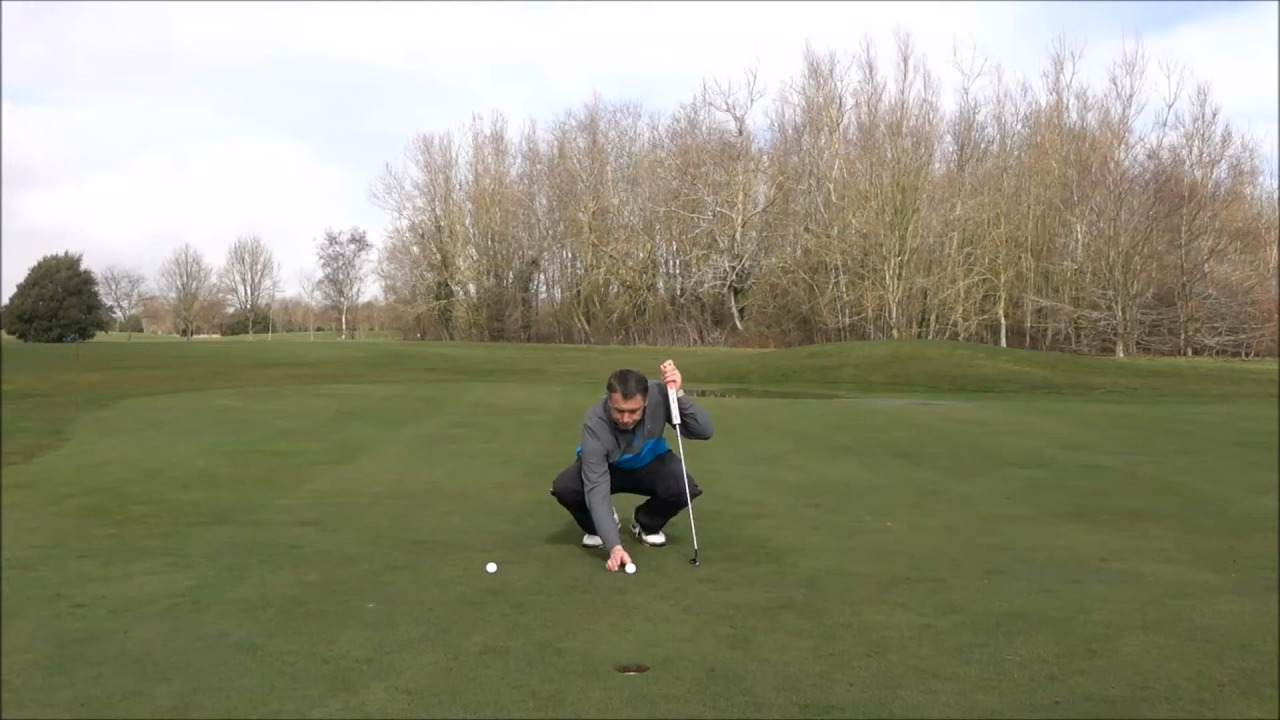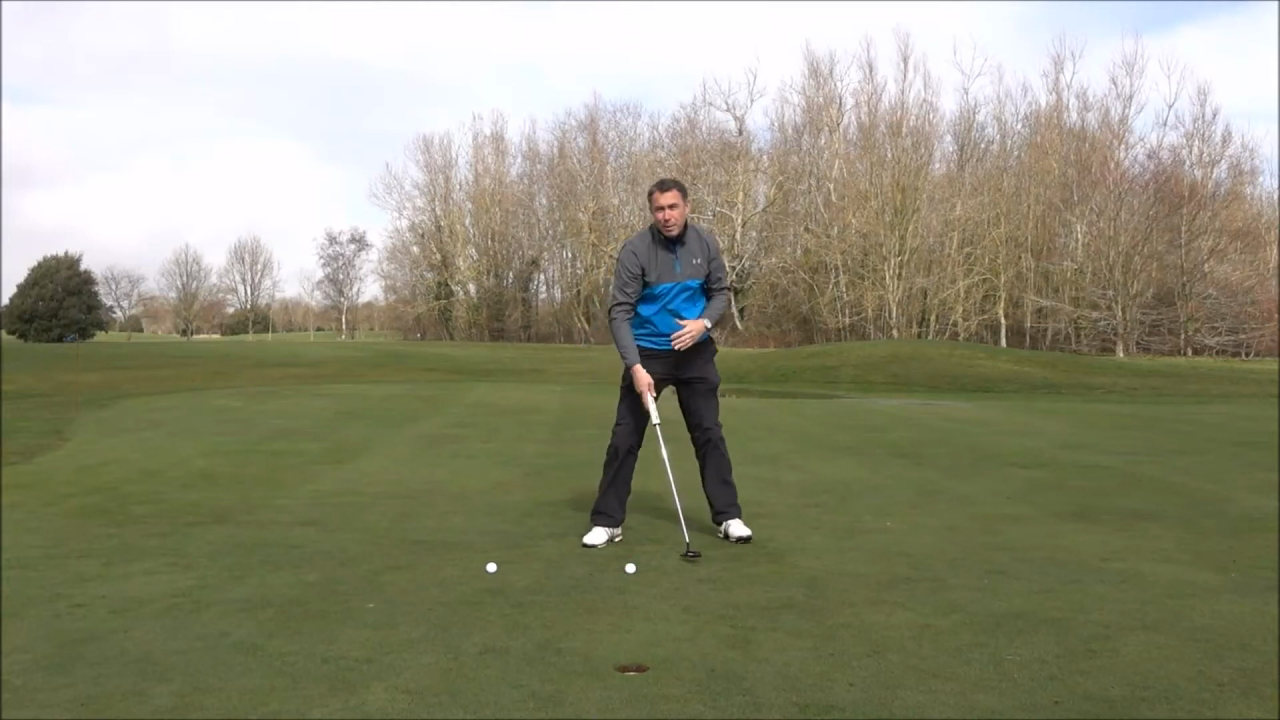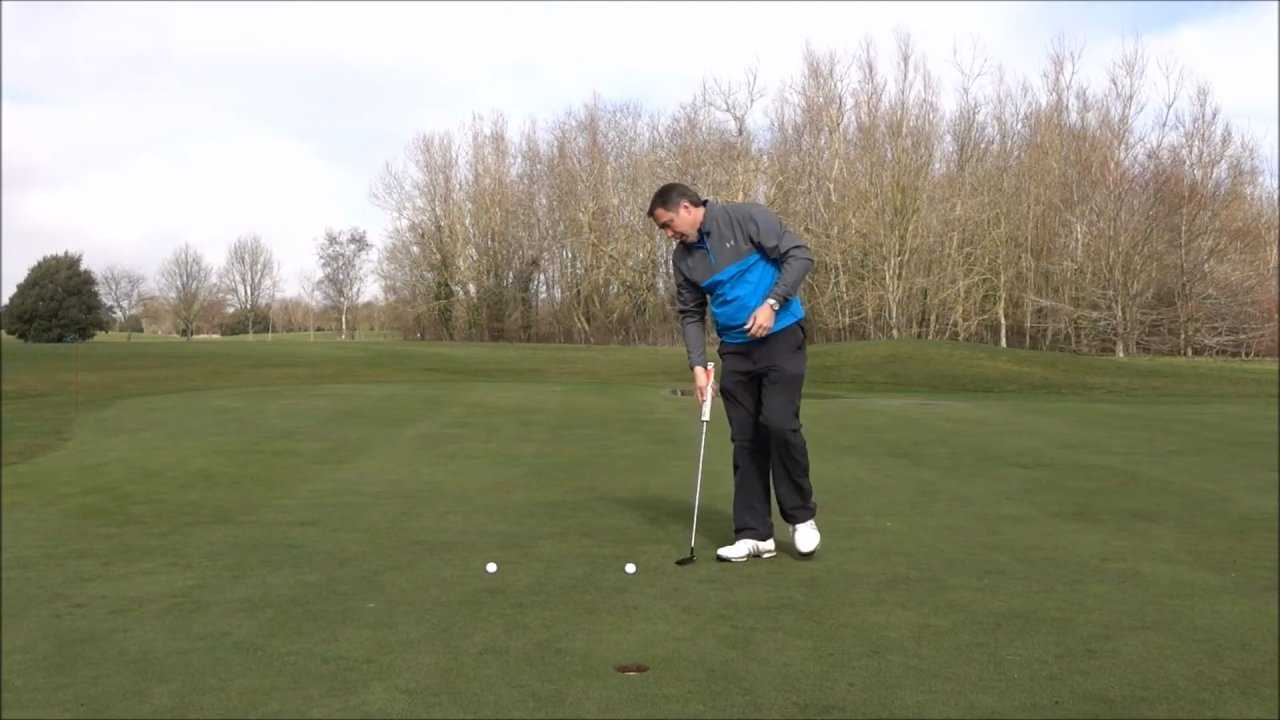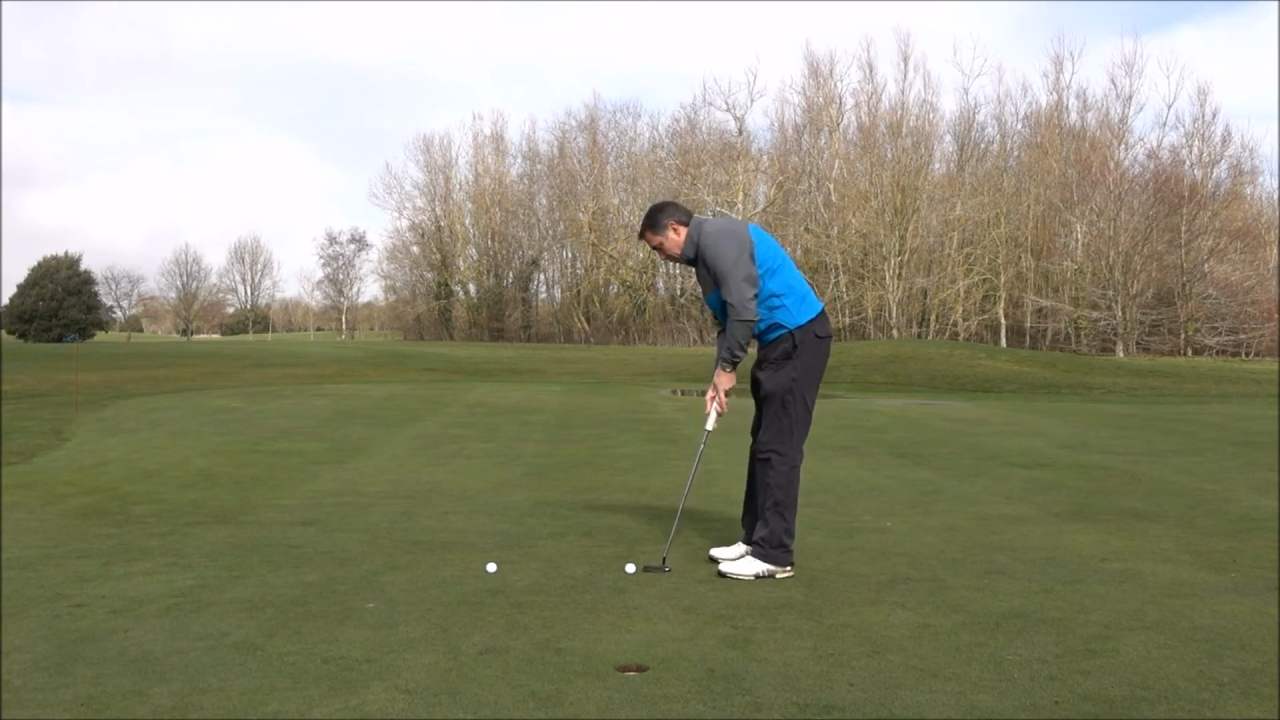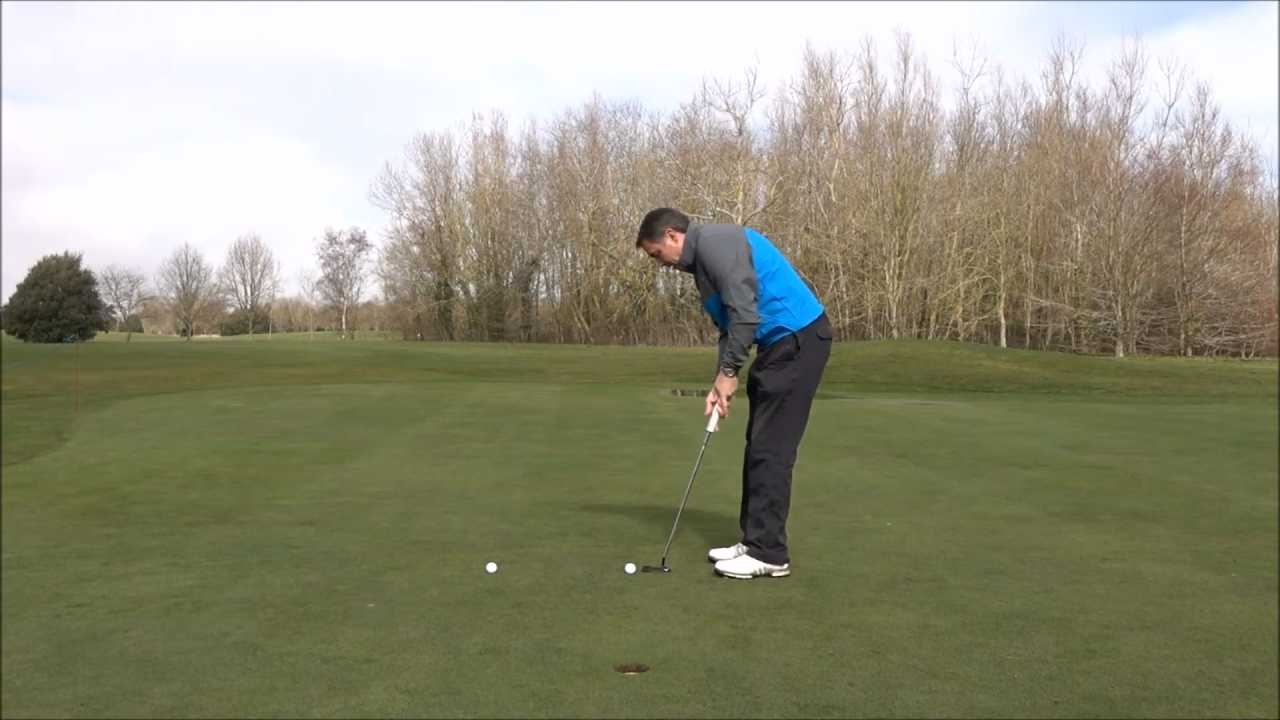
dt=1s
person 1, frame 1
left shoulder: (659, 394)
right shoulder: (596, 425)
left elbow: (704, 432)
right elbow: (597, 490)
left wrist: (679, 394)
right wrist: (614, 547)
left hip: (651, 462)
right hip: (607, 468)
left knee: (683, 490)
right knee: (564, 487)
left ankle: (647, 523)
right ankle: (598, 527)
person 1, frame 2
left shoulder: (705, 244)
right shoulder: (635, 251)
left elbow: (721, 293)
right elbow: (620, 312)
left wrist: (702, 324)
right wrist: (636, 366)
left hip: (695, 352)
right hip: (649, 355)
left knee: (708, 432)
right knee: (625, 436)
left ankle: (727, 516)
right ankle: (606, 522)
person 1, frame 3
left shoulder: (746, 217)
right shoulder: (684, 257)
left elbow: (799, 254)
right elbow: (692, 316)
left wrist: (771, 304)
right wrist: (698, 366)
left hip: (782, 336)
right hip: (737, 347)
left knee: (780, 423)
right knee: (746, 438)
left ankle: (801, 515)
right ankle: (755, 534)
person 1, frame 4
left shoulder: (718, 237)
right shoulder: (704, 255)
left elbow: (744, 310)
right elbow: (729, 320)
left wrist: (726, 367)
right wrist: (719, 378)
left hip: (797, 337)
right hip: (781, 340)
left knee: (778, 448)
right knee: (764, 445)
left ankle: (774, 555)
right ankle: (756, 541)
person 1, frame 5
left shoulder: (714, 243)
right shoulder: (703, 259)
left elbow: (745, 314)
right elbow: (730, 324)
left wrist: (728, 373)
right wrist: (720, 382)
left hip: (797, 338)
right hip: (782, 342)
left knee: (771, 447)
right knee: (759, 445)
left ankle: (769, 553)
right ankle: (755, 542)
